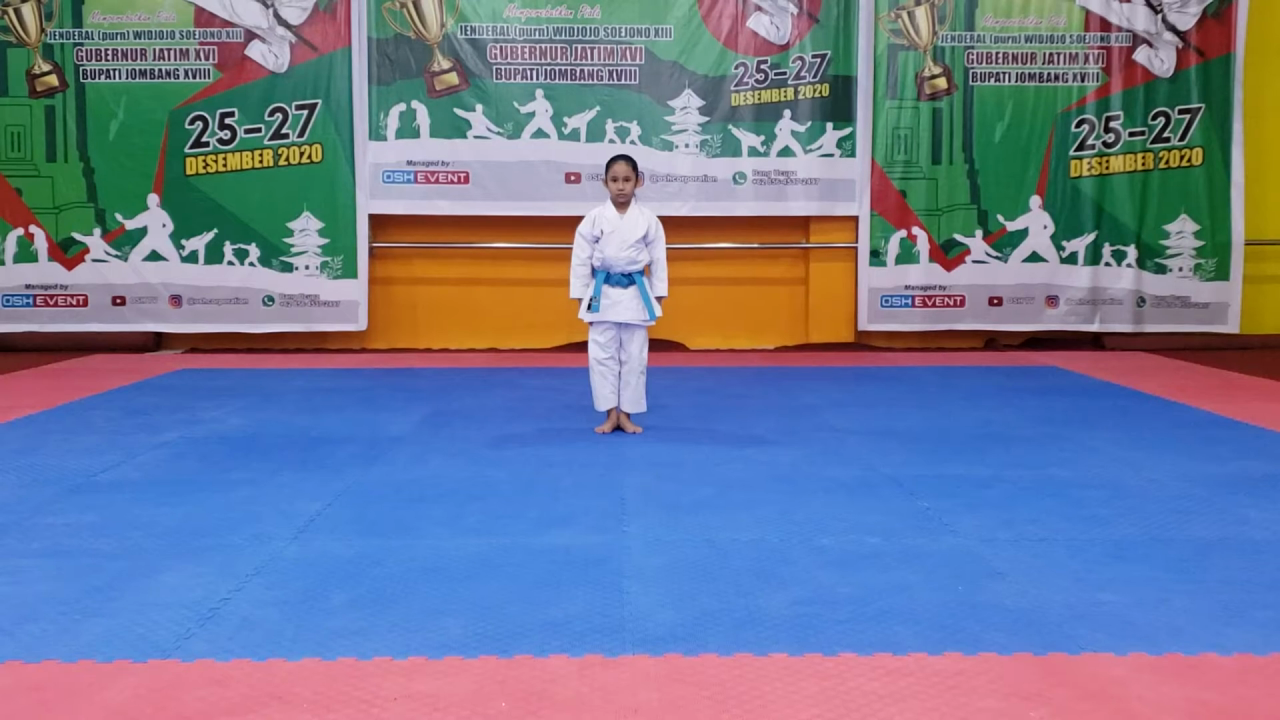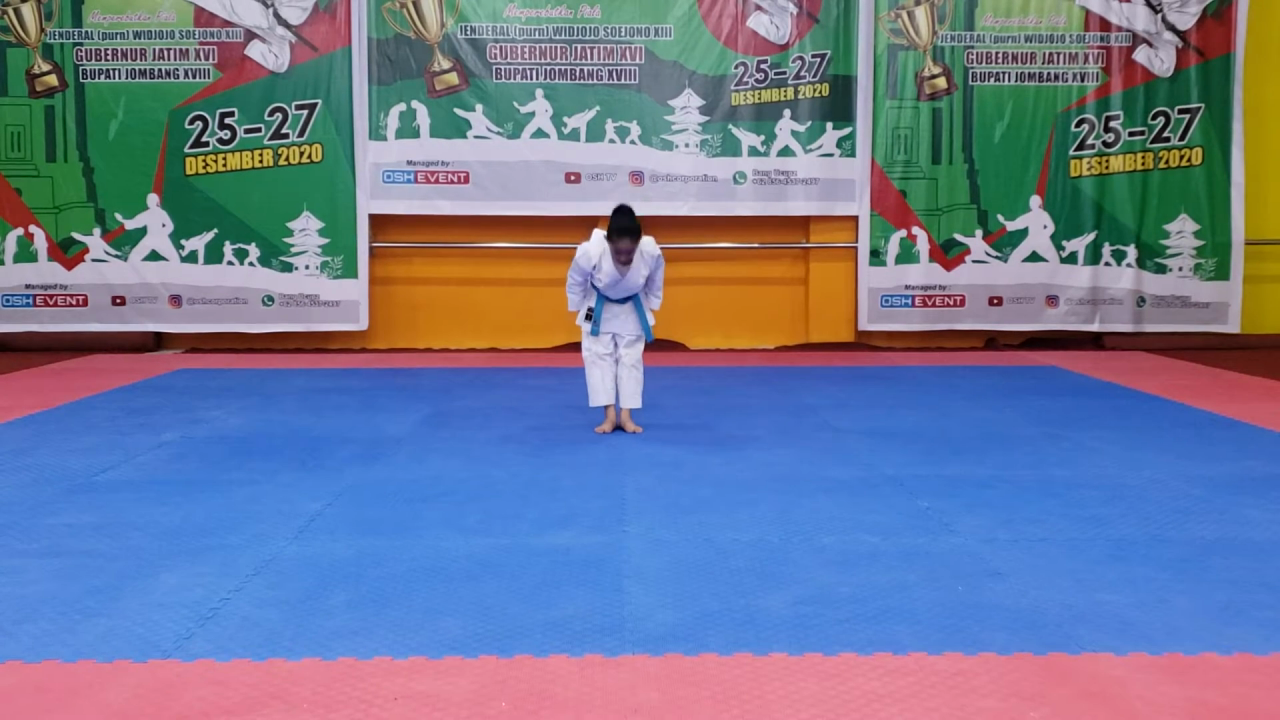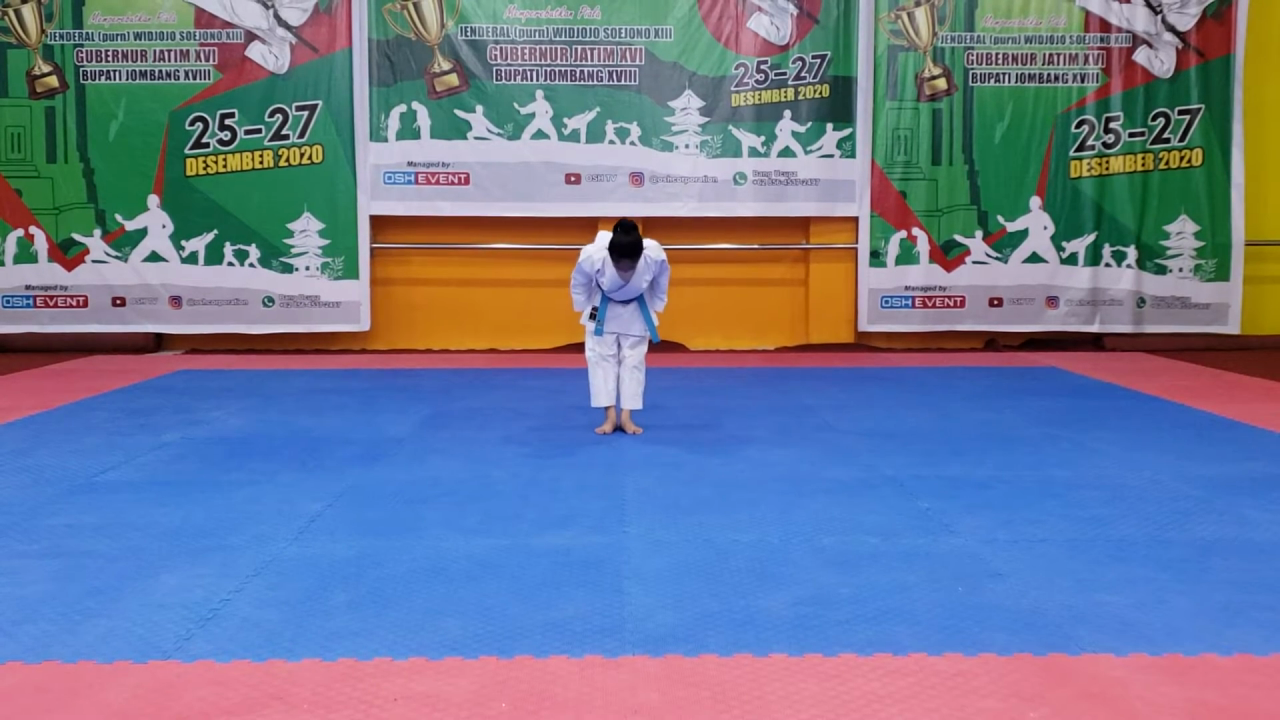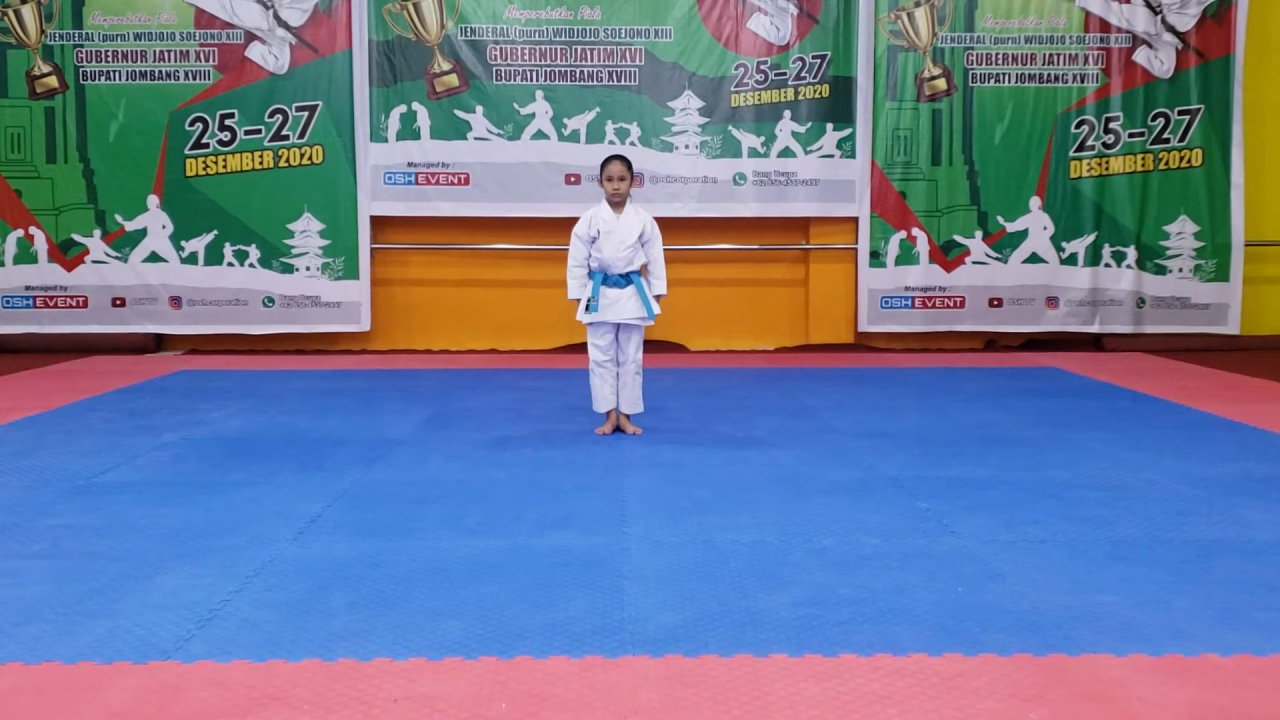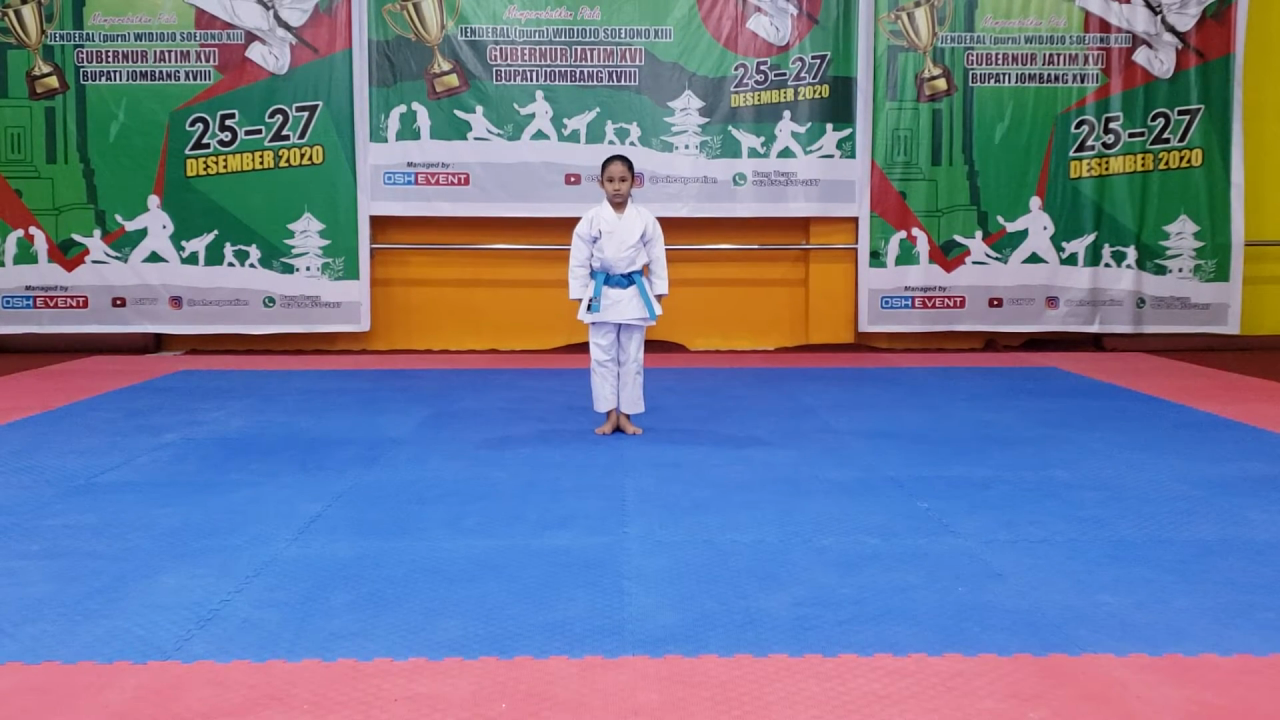
dt=1s
person 1, frame 1
left shoulder: (649, 220)
right shoulder: (593, 219)
left elbow: (658, 261)
right elbow: (581, 261)
left wrist: (657, 300)
right wrist: (582, 300)
left hip: (636, 295)
right hip: (603, 294)
left knee: (634, 357)
right knee: (602, 355)
left ankle: (626, 414)
right ankle: (610, 414)
person 1, frame 2
left shoulder: (651, 252)
right shoulder: (589, 252)
left elbow: (655, 285)
right elbow: (575, 283)
left wrist: (648, 310)
right wrist: (582, 312)
left hip: (633, 309)
right hip: (599, 309)
left knee: (630, 358)
right knee: (598, 356)
left ankle: (626, 415)
right ankle: (609, 415)
person 1, frame 3
left shoulder: (655, 256)
right shoulder: (592, 257)
left elbow: (661, 285)
right elbow: (579, 284)
left wrist: (652, 309)
right wrist: (588, 310)
left hip: (637, 310)
right hip: (603, 309)
left knee: (633, 359)
right knee: (601, 357)
left ankle: (626, 415)
right ankle: (610, 415)
person 1, frame 4
left shoulder: (644, 220)
right shoulder: (589, 220)
left elbow: (655, 260)
right elbow: (577, 262)
left wrist: (656, 298)
right wrist: (580, 299)
left hip: (633, 295)
right hip: (600, 295)
left knee: (631, 358)
right knee: (601, 357)
left ankle: (626, 416)
right ankle: (610, 415)
person 1, frame 5
left shoulder: (646, 220)
right shoulder: (591, 220)
left elbow: (657, 259)
right elbow: (579, 262)
left wrist: (657, 296)
right wrist: (582, 299)
left hip: (635, 295)
right hip: (602, 295)
left knee: (632, 358)
right knee: (603, 357)
left ankle: (626, 416)
right ankle: (610, 415)
